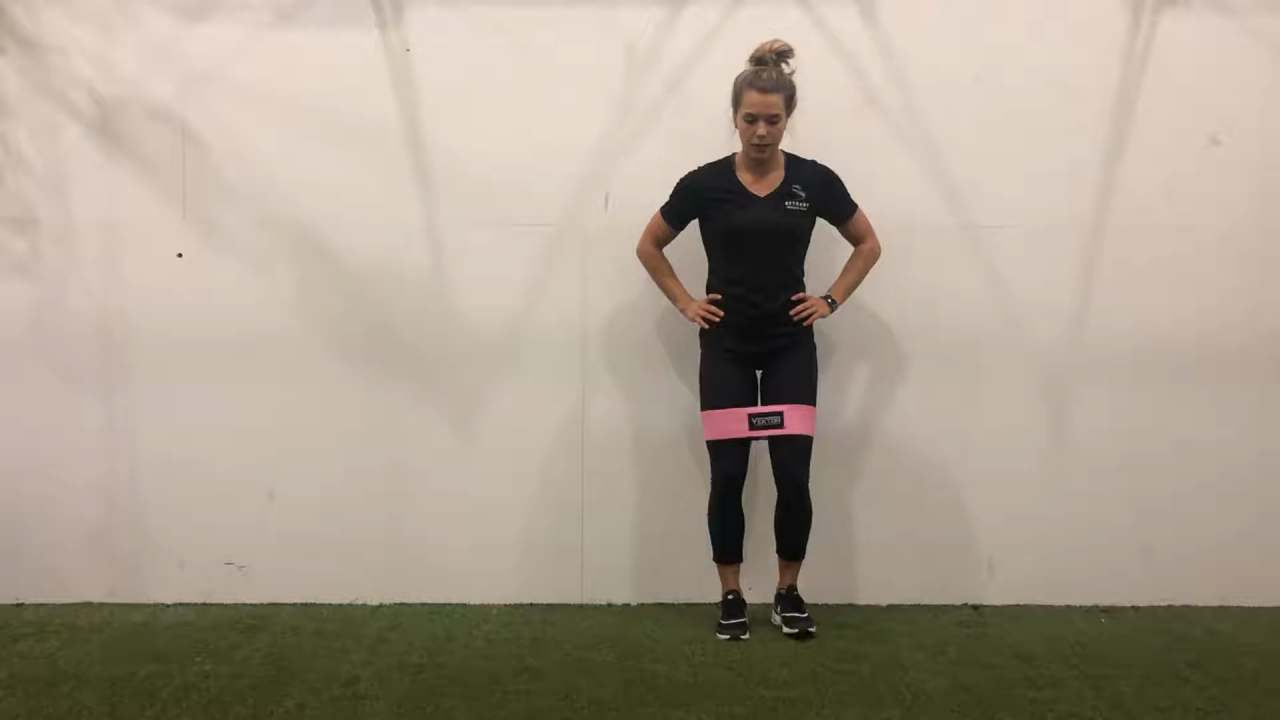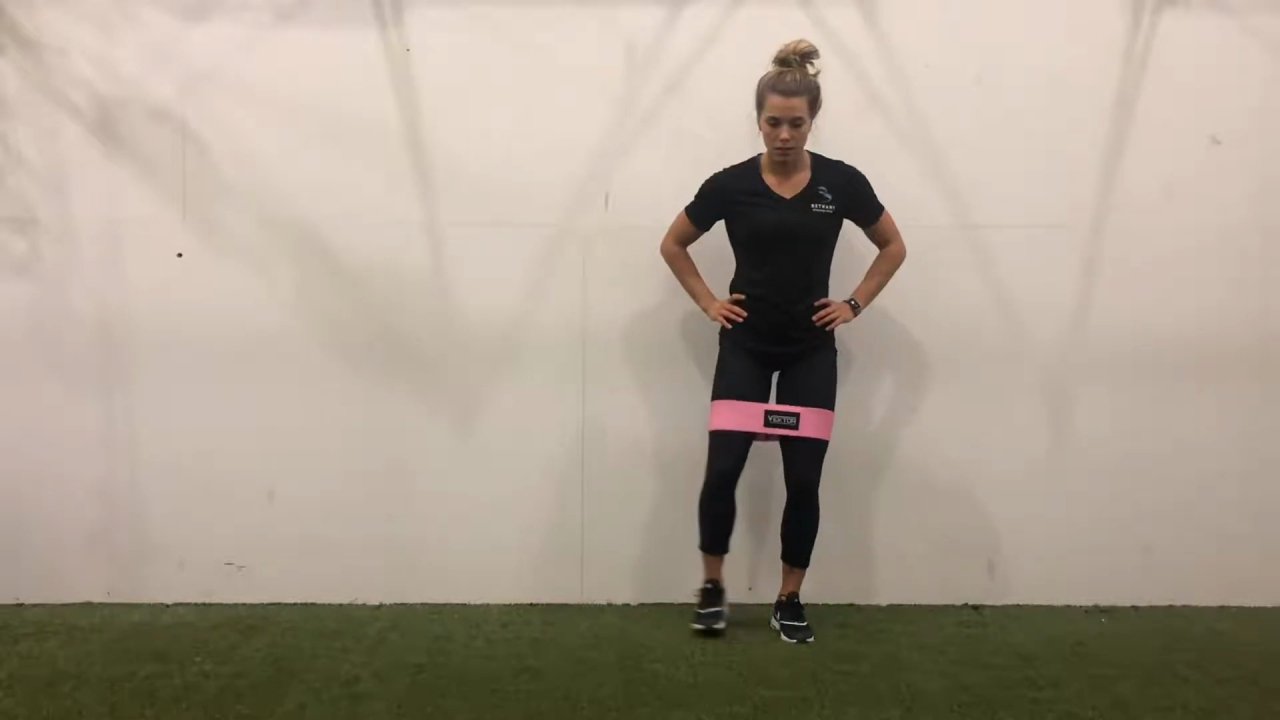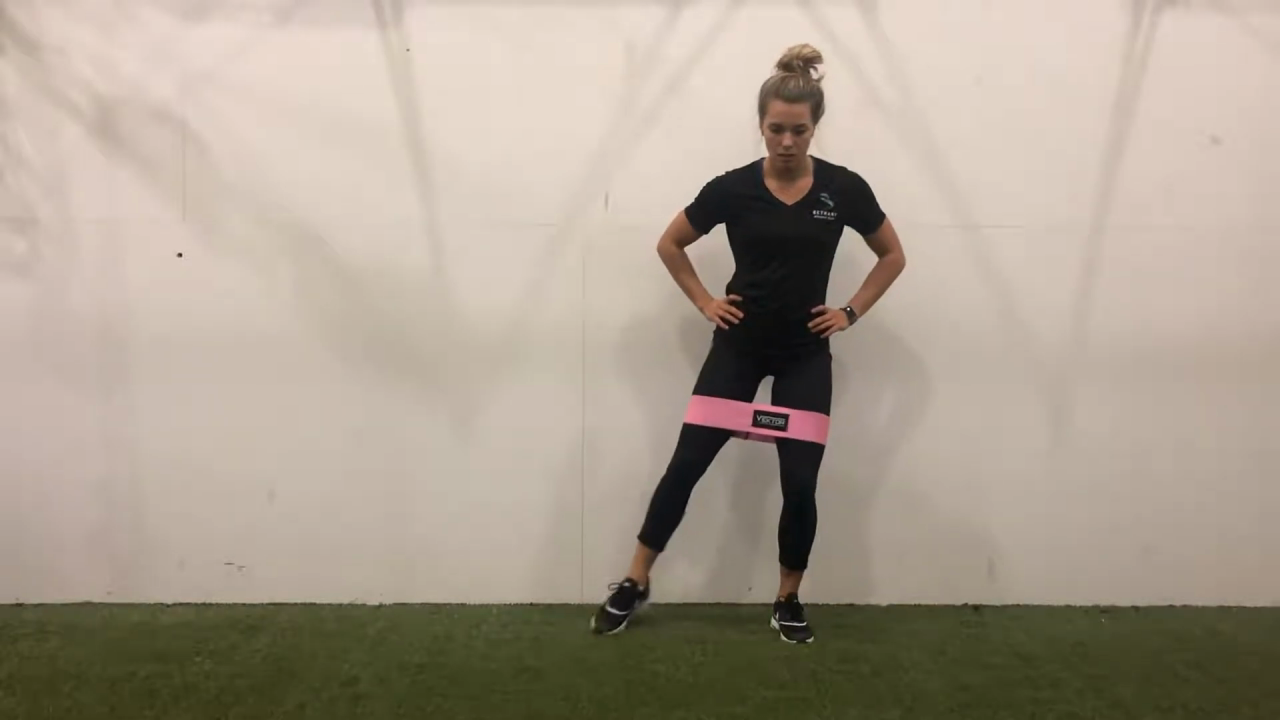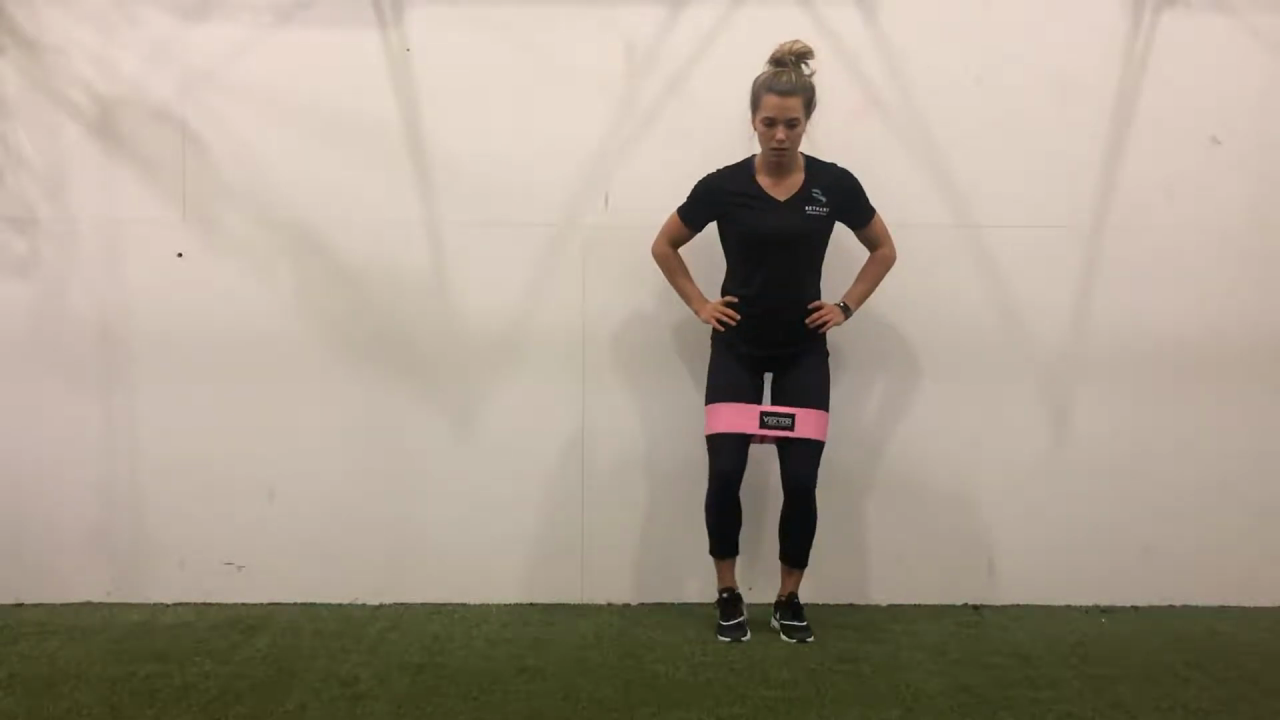
dt=0.7s
person 1, frame 1
left shoulder: (814, 179)
right shoulder: (706, 182)
left elbow: (868, 243)
right elbow: (649, 245)
left wrist: (831, 300)
right wrist: (685, 303)
left hip: (791, 347)
right hip: (726, 347)
left knee: (793, 478)
right knee: (727, 477)
left ankle: (789, 593)
right ankle: (731, 597)
person 1, frame 2
left shoulder: (842, 182)
right shoulder: (730, 184)
left elbow: (893, 248)
right elbow: (672, 245)
left wrist: (852, 304)
right wrist: (707, 302)
left hip: (810, 351)
right hip: (744, 346)
left knee: (803, 482)
right knee: (722, 472)
left ankle: (788, 601)
right ankle: (712, 586)
person 1, frame 3
left shoulder: (844, 188)
right shoulder: (732, 188)
left elbow: (892, 256)
right elbow: (669, 244)
left wrist: (850, 312)
right wrist: (704, 301)
left hip: (805, 356)
right hip: (738, 346)
left knee: (800, 486)
right knee: (687, 465)
left ankle: (788, 601)
right ankle: (634, 583)
person 1, frame 4
left shoulder: (835, 183)
right shoulder: (724, 185)
left elbow: (883, 250)
right elbow: (664, 246)
left wrist: (846, 306)
right wrist: (699, 304)
left hip: (802, 353)
right hip: (737, 349)
left knee: (800, 483)
right knee: (725, 475)
left ankle: (789, 600)
right ankle: (728, 594)
